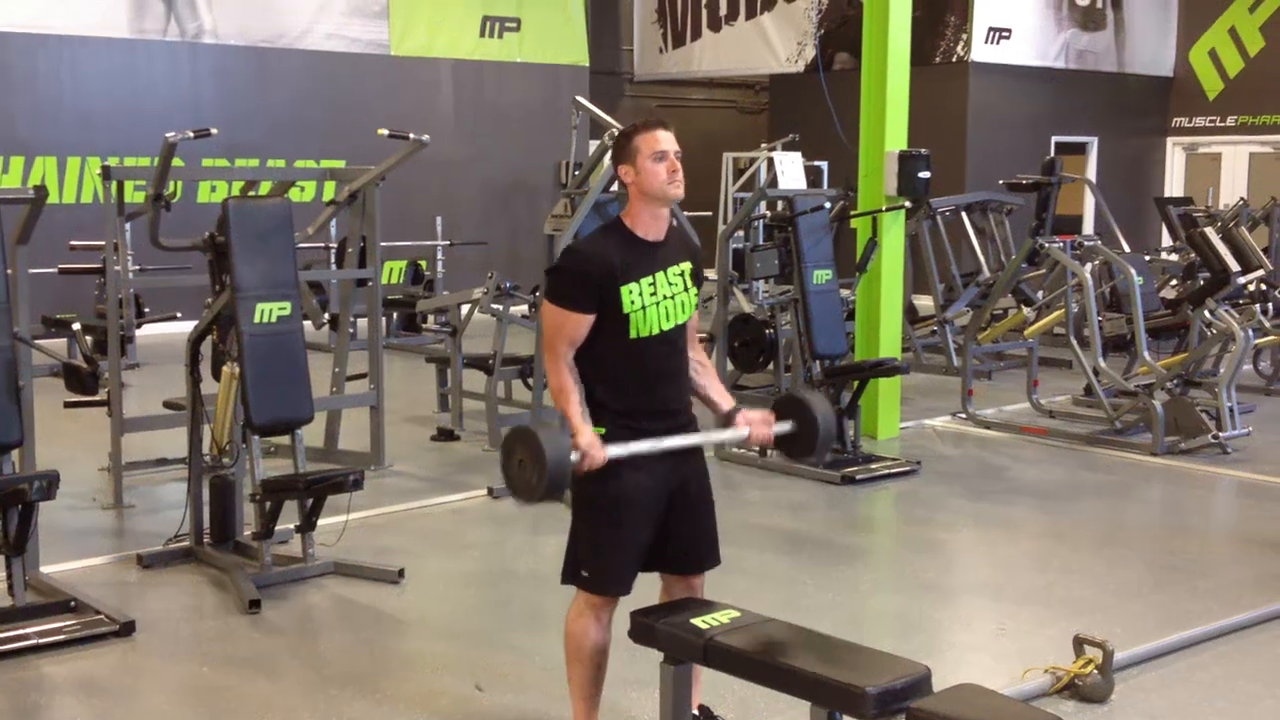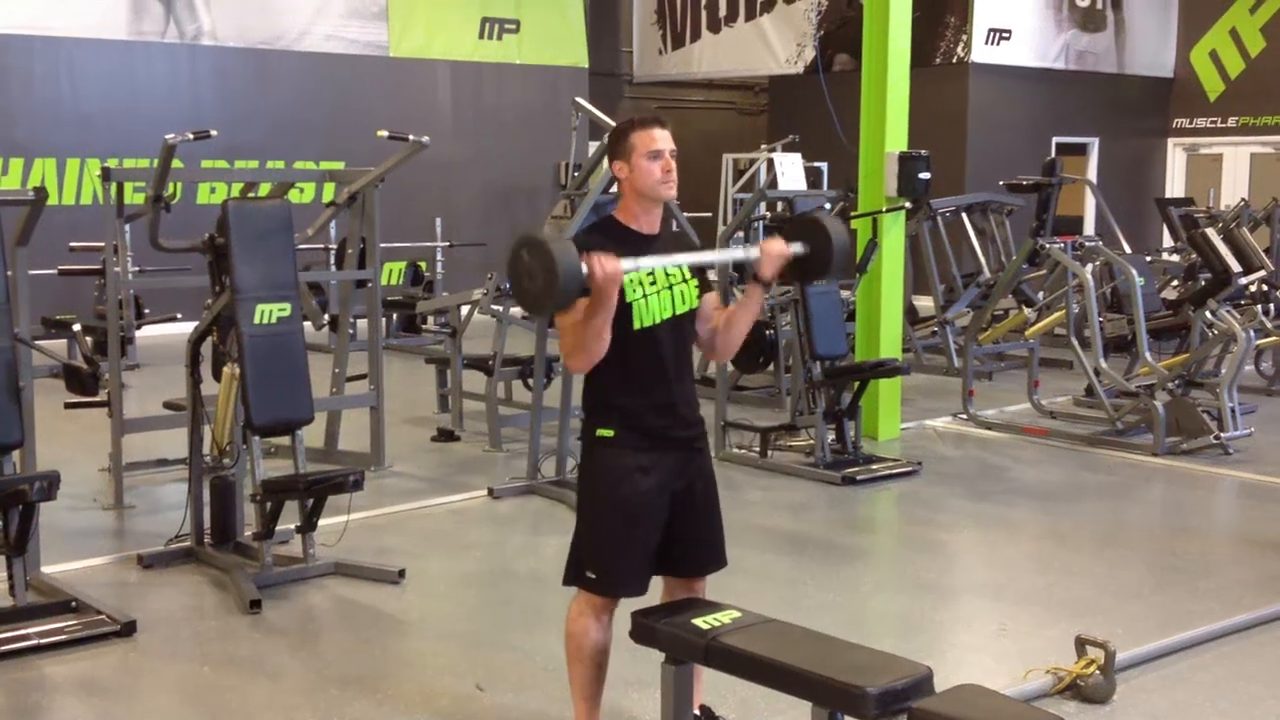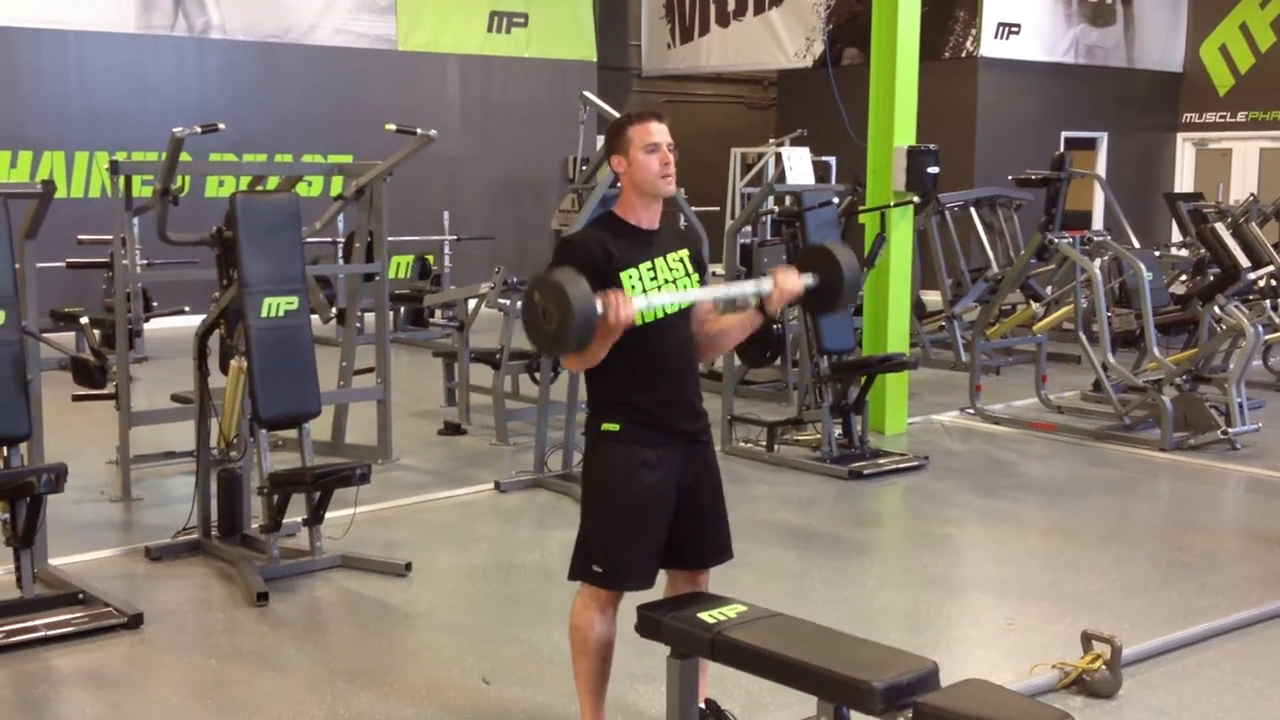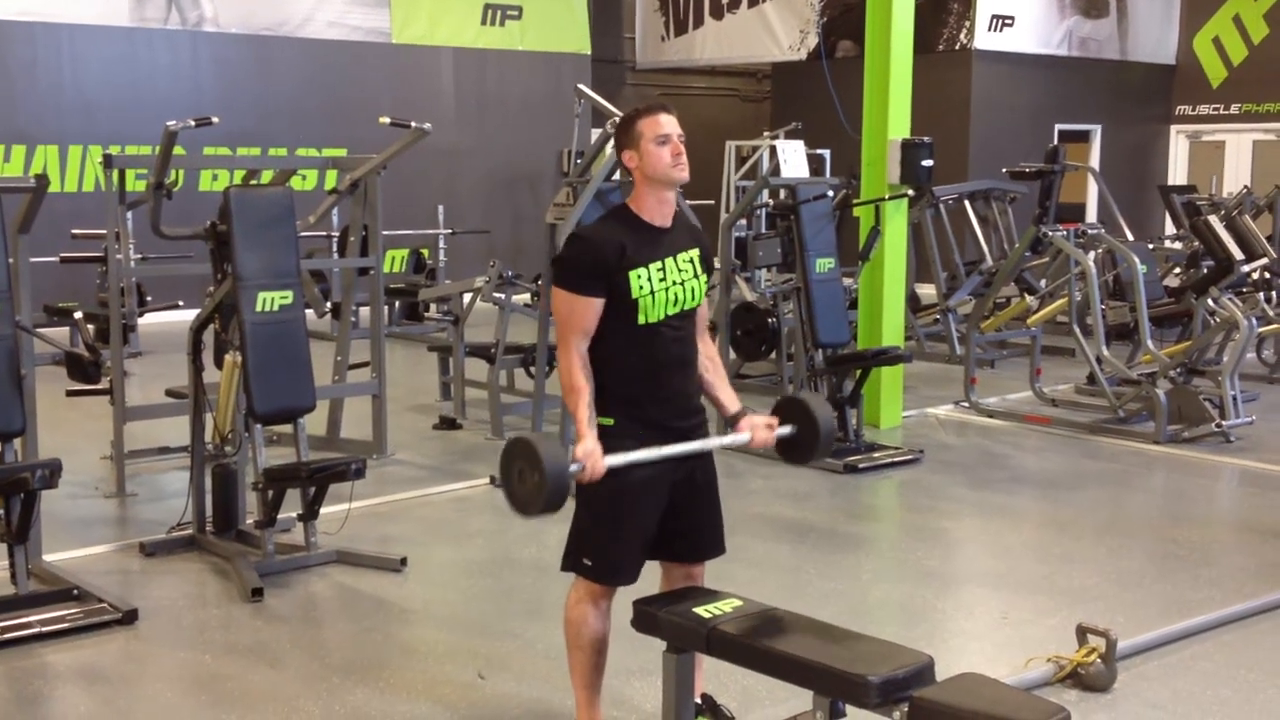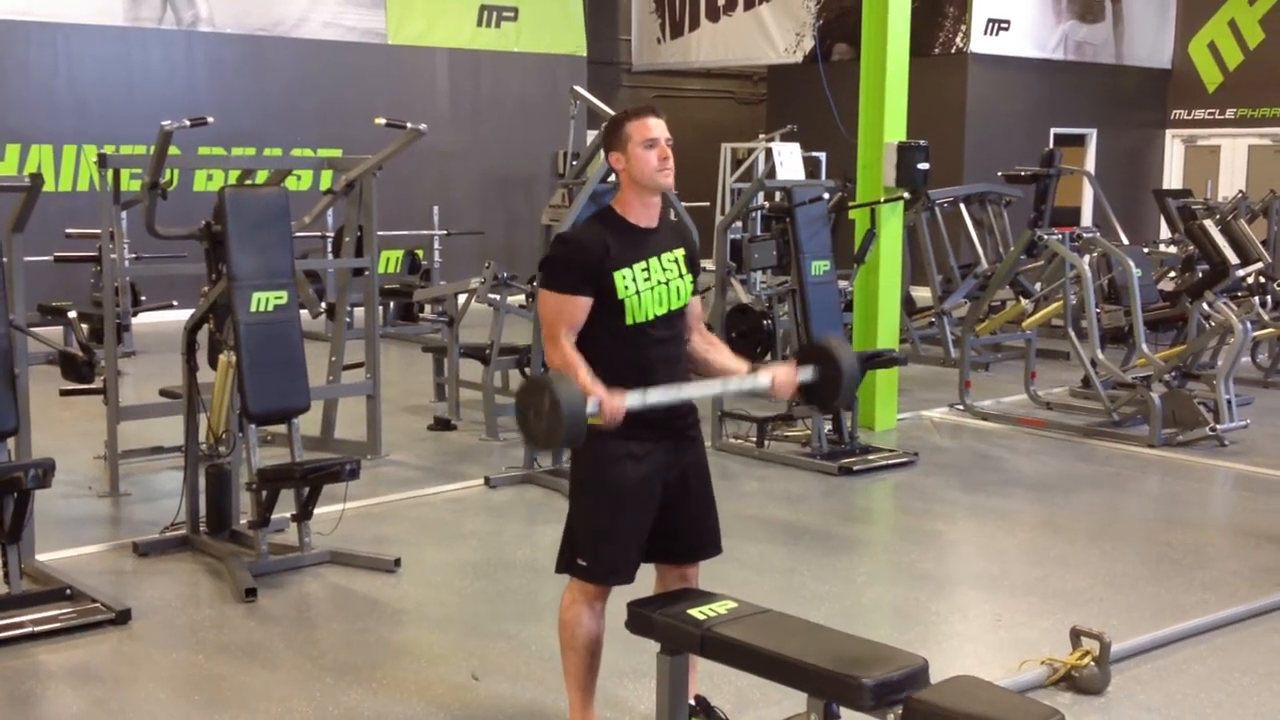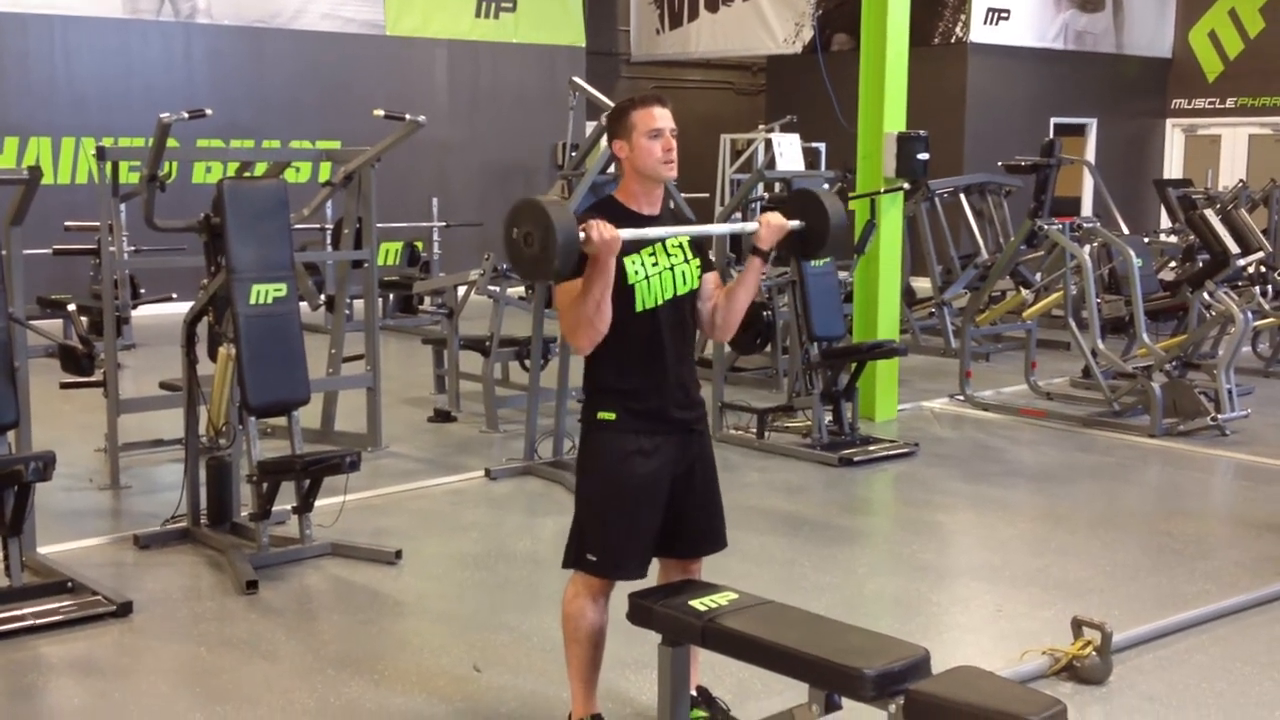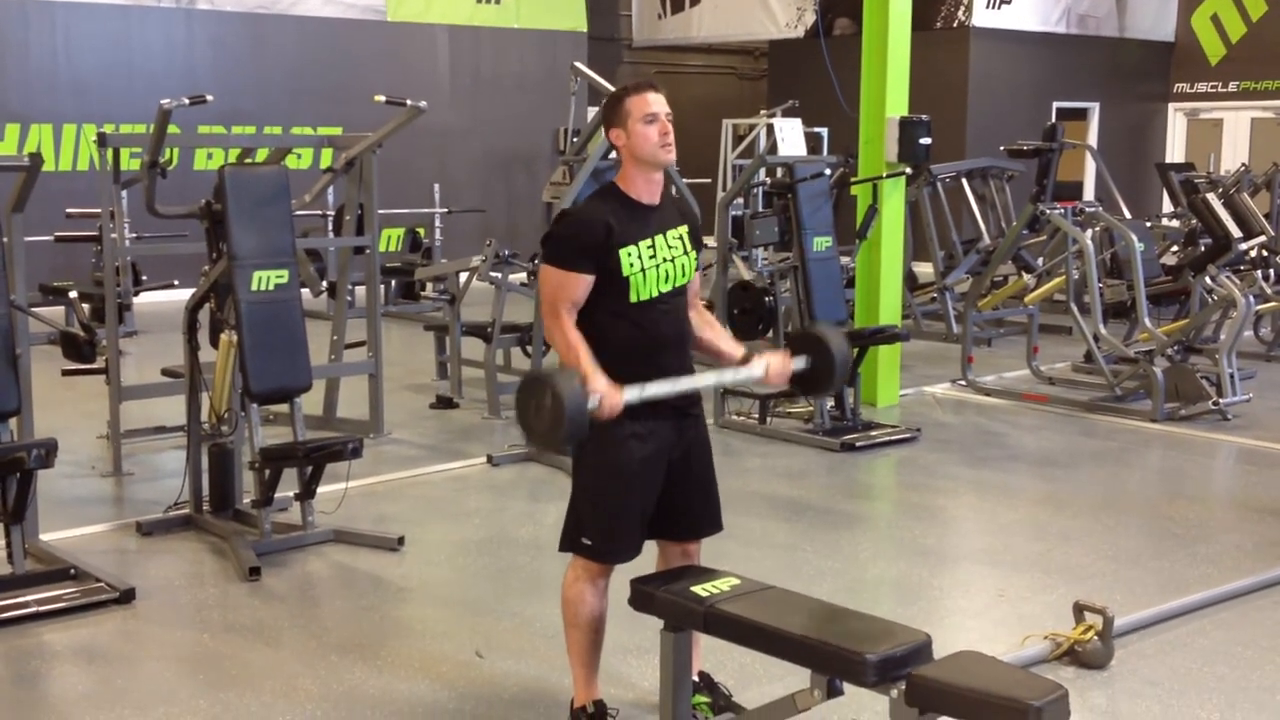
dt=0.5s
person 1, frame 1
left shoulder: (685, 250)
right shoulder: (590, 259)
right elbow: (558, 357)
left wrist: (733, 409)
right wrist: (581, 433)
left hip: (678, 441)
right hip: (615, 449)
left knee: (687, 578)
right knee: (599, 592)
person 1, frame 2
left shoulder: (684, 248)
right shoulder: (588, 250)
left elbow: (717, 344)
right elbow: (578, 357)
left wrist: (760, 281)
right wrist: (602, 289)
left hip: (686, 440)
right hip: (620, 448)
left knee: (689, 580)
right knee: (600, 592)
person 1, frame 3
left shoulder: (684, 243)
right shoulder: (589, 249)
left elbow: (701, 339)
right elbow: (572, 352)
left wrist: (765, 307)
right wrist: (605, 321)
left hip: (691, 434)
right hip: (624, 443)
left knee: (693, 571)
right knee: (604, 586)
person 1, frame 4
left shoulder: (693, 240)
right shoulder: (598, 245)
right elbow: (573, 348)
left wrist: (737, 412)
right wrist: (585, 434)
left hip: (686, 435)
right hip: (622, 440)
left knee: (688, 567)
right knee: (598, 580)
person 1, frame 5
left shoulder: (680, 241)
right shoulder: (583, 247)
right elbow: (558, 344)
left wrist: (753, 373)
right wrist: (594, 393)
left hip: (680, 429)
right hip: (616, 437)
left knee: (683, 567)
right knee: (592, 581)
person 1, frame 6
left shoulder: (685, 229)
right shoulder: (590, 229)
left elbow: (718, 325)
right elbow: (581, 338)
left wrist: (758, 254)
right wrist: (602, 260)
left hip: (686, 421)
right hip: (621, 430)
left knee: (687, 560)
right knee: (598, 573)
person 1, frame 7
left shoulder: (682, 216)
right shoulder: (587, 224)
right elbow: (558, 319)
left wrist: (745, 357)
right wrist: (595, 382)
left hip: (682, 410)
right hip: (621, 415)
left knee: (684, 545)
right knee: (595, 558)
